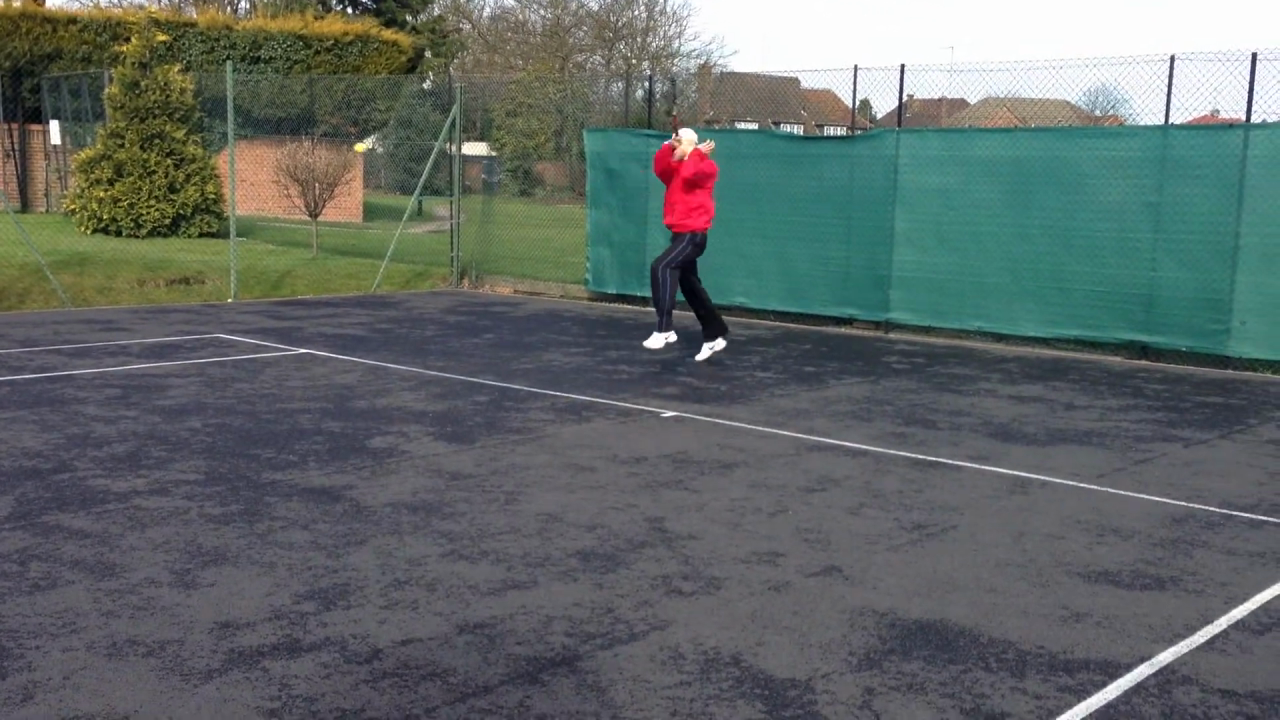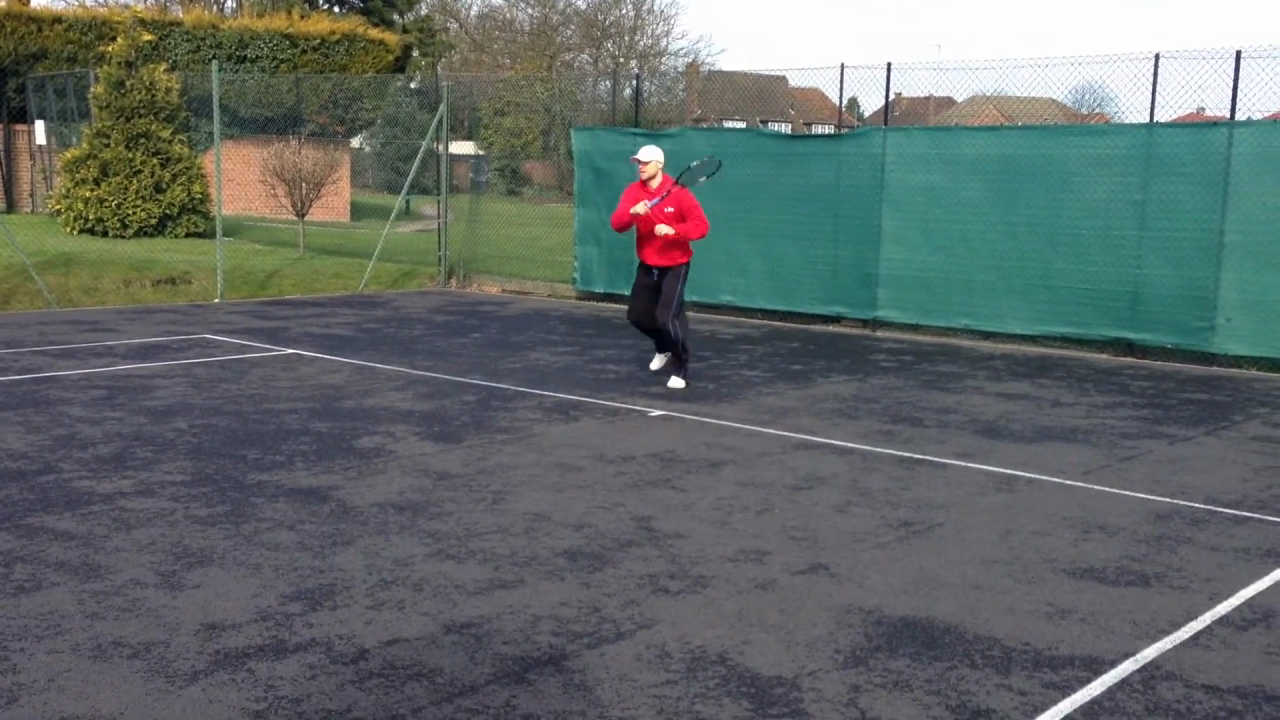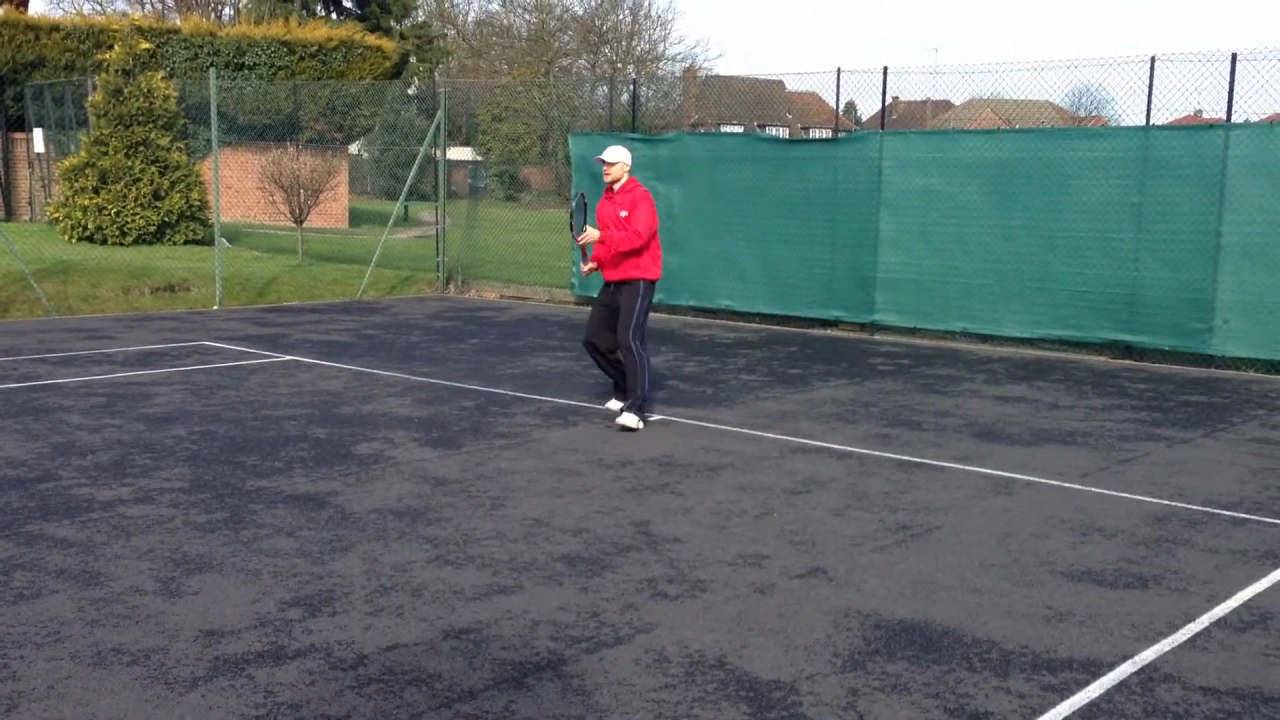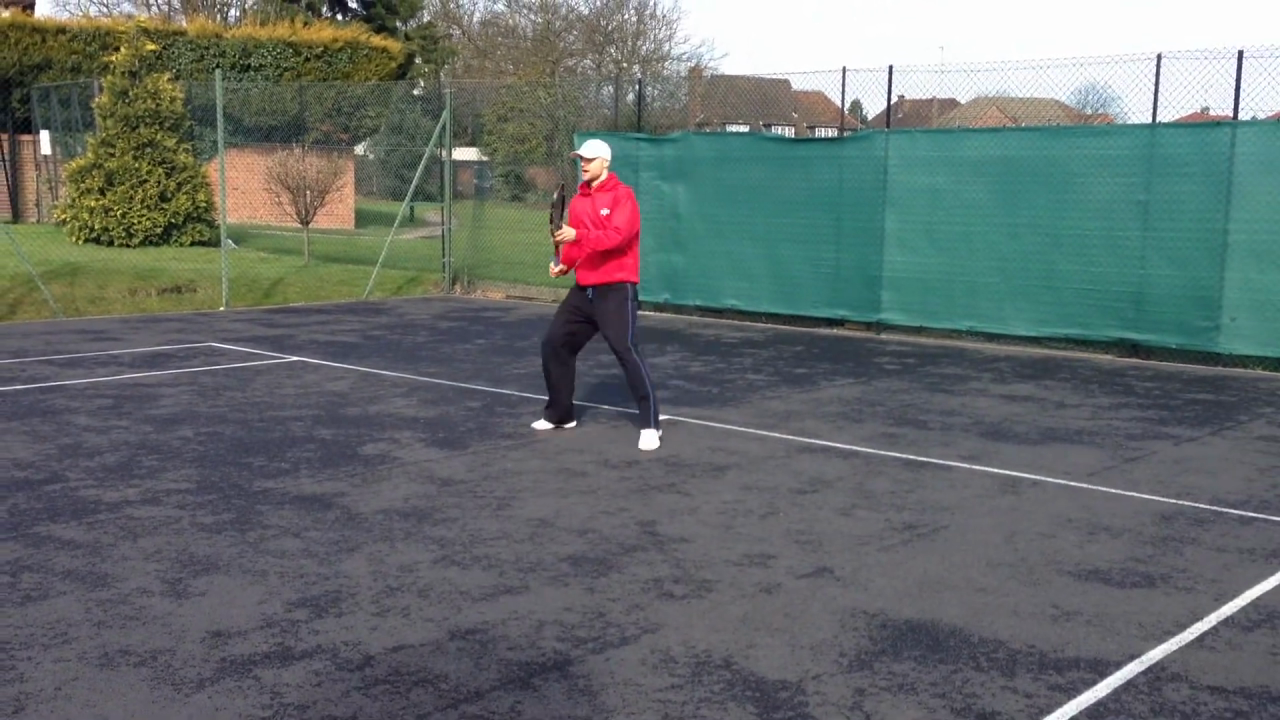
dt=0.5s
person 1, frame 1
left shoulder: (705, 166)
right shoulder: (672, 168)
left elbow: (688, 175)
right elbow: (659, 166)
left wrist: (692, 151)
right wrist: (670, 146)
left hip: (692, 235)
right hip: (679, 234)
left knee: (660, 267)
right knee: (691, 288)
left ankle: (664, 330)
right ankle: (714, 336)
person 1, frame 2
left shoulder: (680, 194)
right shoulder: (632, 192)
left elbow: (702, 226)
right elbow: (617, 225)
left wrist: (674, 230)
right wrist: (632, 213)
left hip: (676, 266)
right hip: (647, 266)
left knee: (666, 320)
right knee: (638, 315)
left ankle: (679, 371)
right ankle: (664, 347)
person 1, frame 3
left shoulder: (640, 198)
right shoulder: (604, 201)
left elbow: (637, 237)
left wrist: (600, 237)
right wrist: (594, 261)
left hip: (637, 282)
right hip: (611, 284)
left knee: (628, 338)
right knee: (594, 341)
left ankle: (636, 409)
right ankle: (626, 392)
person 1, frame 4
left shoulder: (622, 196)
right shoulder: (578, 199)
left elbow: (617, 236)
left wrist: (578, 236)
right wrist: (563, 263)
left hip: (617, 289)
right hip: (584, 289)
left knee: (624, 348)
right knee: (553, 344)
left ankle: (650, 424)
right ankle: (559, 413)
